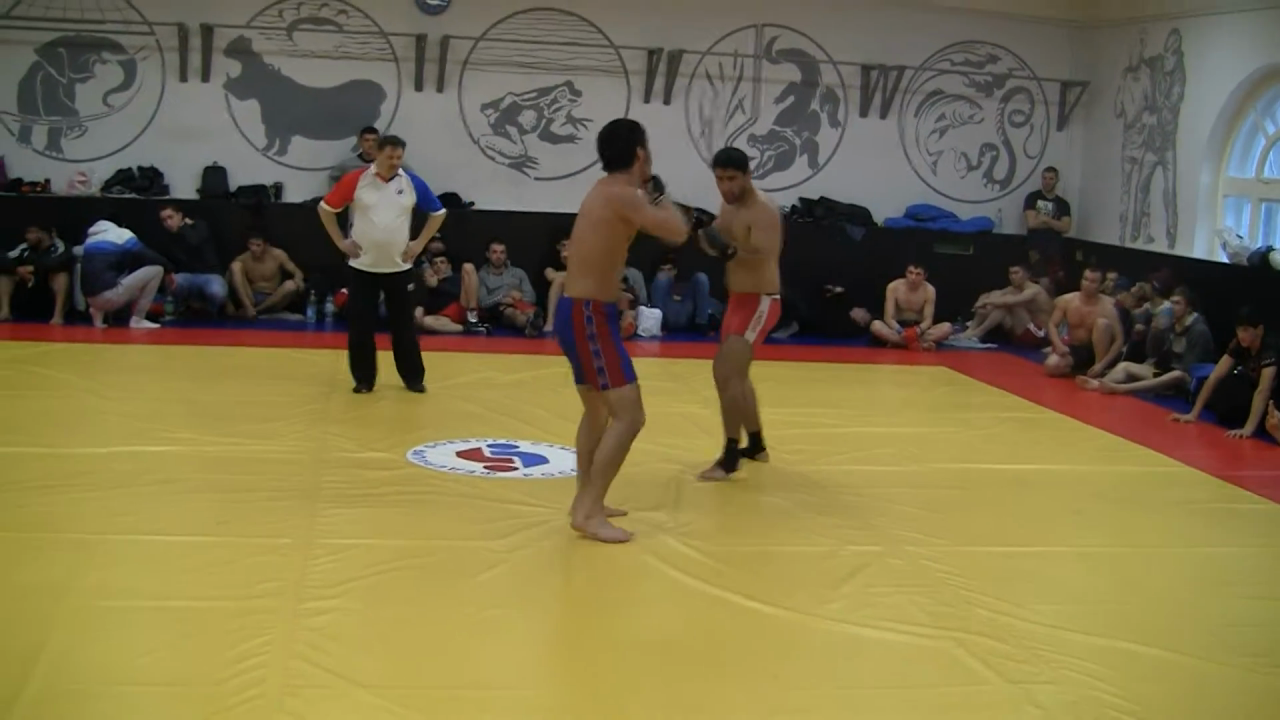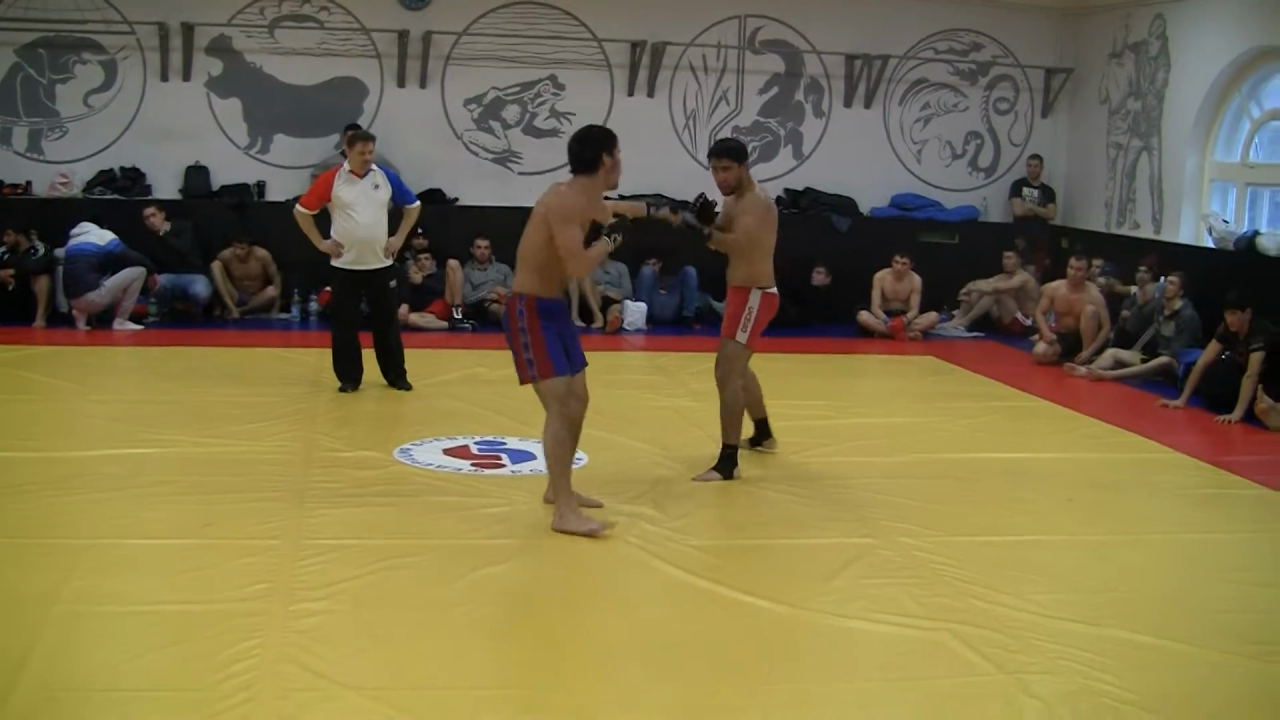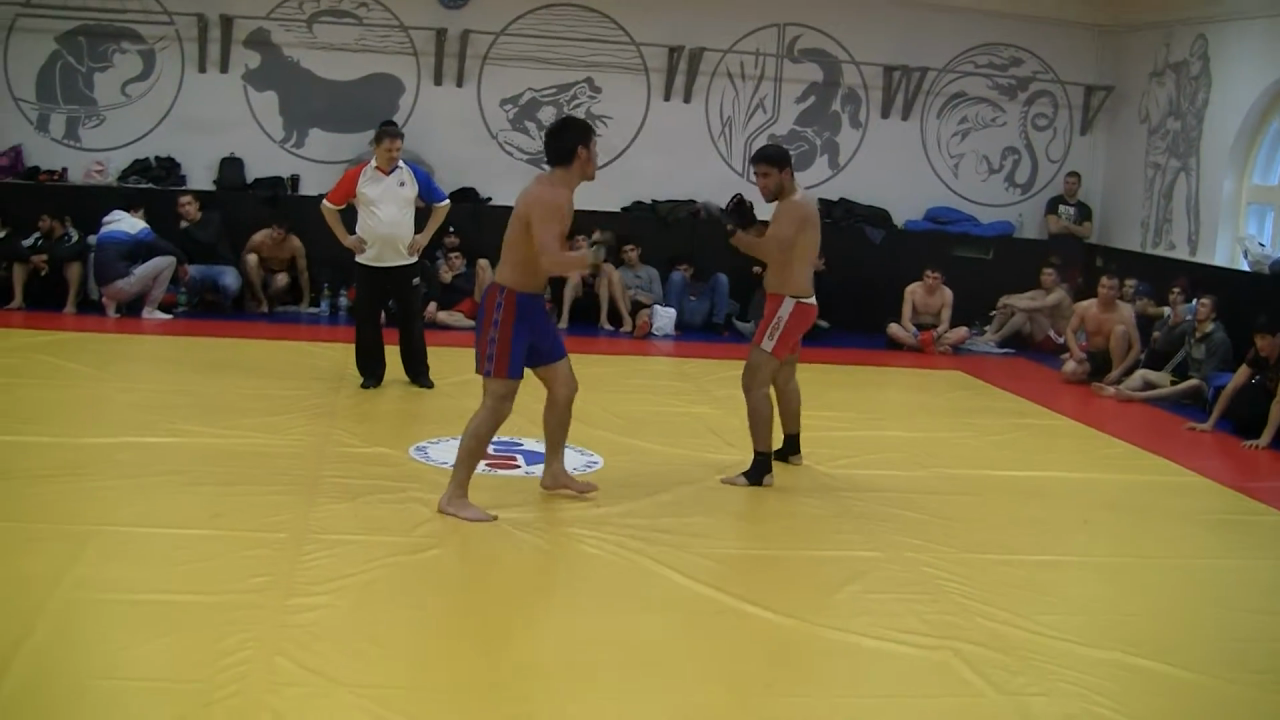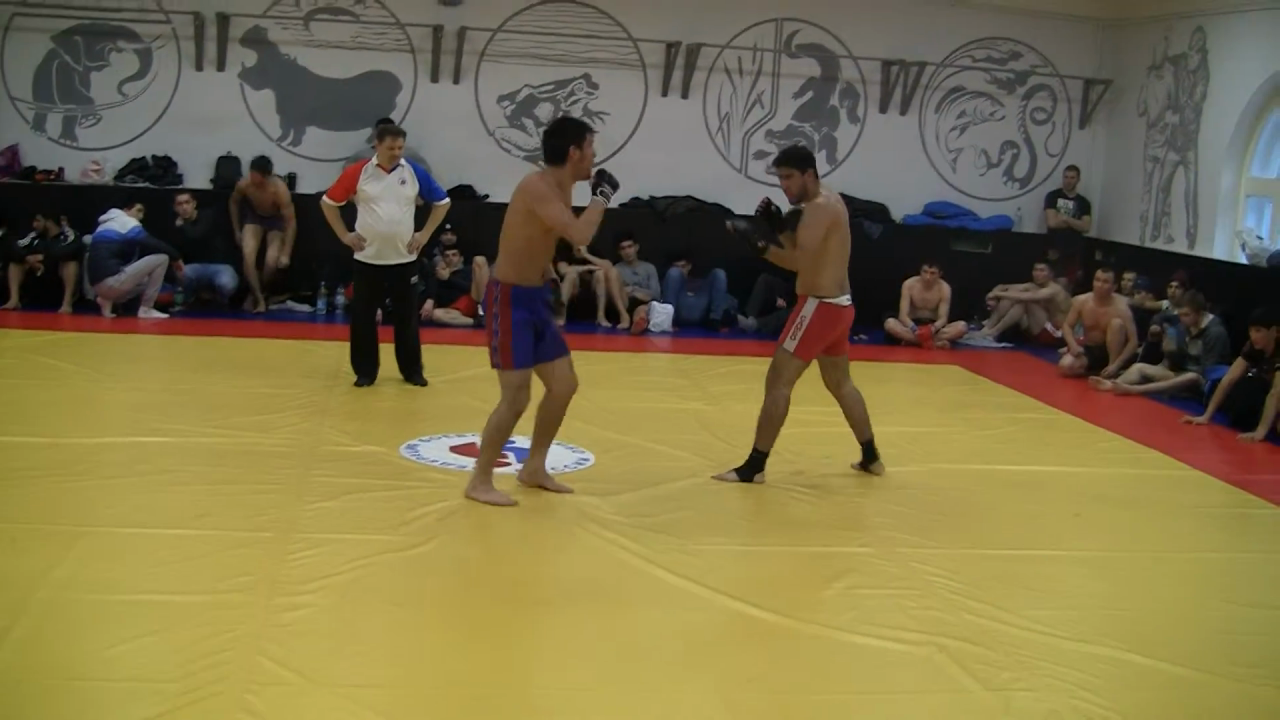
dt=0.5s
person 1, frame 1
left shoulder: (605, 190)
right shoulder: (620, 195)
right elbow: (675, 231)
right wrist: (660, 194)
left hip: (582, 310)
right hip: (588, 317)
left knee: (600, 410)
right knee: (628, 416)
left ankle: (586, 499)
right ankle: (589, 513)
person 1, frame 2
left shoulder: (585, 196)
right shoulder: (566, 201)
left elbow: (609, 210)
right elbow: (577, 268)
left wrist: (653, 212)
right wrist: (608, 240)
left hip: (553, 307)
right hip: (529, 311)
left knee: (577, 399)
right knee: (560, 405)
left ankle: (558, 488)
right ankle: (566, 513)
person 1, frame 3
left shoulder: (556, 189)
right shoulder: (547, 195)
right elbow: (558, 264)
left wrist: (578, 249)
right wrist: (590, 257)
left hip: (535, 304)
right hip: (508, 304)
left knee: (564, 387)
right knee: (498, 405)
left ankle: (555, 470)
right ankle: (454, 495)
person 1, frame 4
left shoulder: (562, 187)
right shoulder: (536, 187)
right elbow: (580, 235)
right wrist: (602, 196)
left hip: (536, 297)
right hip: (509, 299)
left knee: (565, 384)
right knee: (515, 398)
left ankle: (534, 467)
right ankle: (480, 481)
person 2, frame 1
left shoulder: (763, 211)
right shoulder: (729, 206)
left elbow: (760, 261)
right elbow: (713, 246)
left wrist: (729, 251)
left hip: (759, 302)
right hip: (739, 300)
left knee: (725, 370)
right knee: (735, 374)
left ankle: (730, 455)
right ankle: (755, 445)
person 2, frame 2
left shoulder: (758, 202)
right shoulder: (733, 199)
left elbow: (738, 244)
right elbow: (718, 235)
left wrist: (702, 228)
right wrist: (707, 219)
left hip: (755, 296)
right hip: (743, 293)
left knee: (727, 373)
right knee: (738, 368)
left ankle: (728, 462)
right ankle: (763, 434)
person 2, frame 3
left shoulder: (794, 206)
right shoulder: (796, 203)
left elbow: (768, 252)
right elbow: (772, 242)
left wrist: (730, 229)
right wrist: (748, 222)
left hip: (789, 304)
right hip: (795, 303)
left knee: (754, 381)
right knee: (784, 378)
left ankle: (761, 468)
right ankle: (791, 447)
person 2, frame 4
left shoulder: (818, 209)
right shoulder: (830, 202)
left elbow: (799, 262)
left wrist: (758, 243)
right wrist: (779, 228)
left hip: (820, 306)
right hip: (838, 304)
left knee: (777, 383)
right knee: (840, 383)
left ankle: (754, 466)
right ankle: (871, 456)
person 3, frame 1
left shoulder: (412, 183)
right shoulder: (356, 180)
left elbow: (438, 212)
right elbow: (326, 208)
left wrist: (420, 243)
right wrist: (340, 241)
left hip: (400, 268)
right hip: (363, 267)
left knee: (404, 324)
right knee: (360, 325)
left ankle: (413, 377)
right ankle: (363, 379)
person 3, frame 2
left shoulder: (386, 177)
right shoulder: (331, 180)
left elbow: (413, 205)
right elbow: (301, 210)
left wrist: (400, 237)
right wrist: (320, 242)
left hip: (381, 264)
right hip: (345, 265)
left knee: (386, 322)
right knee: (344, 324)
left ankle: (396, 376)
right ankle: (349, 378)
person 3, frame 3
left shoulder: (414, 174)
right shoulder: (357, 175)
left elbow: (442, 203)
right elbow: (329, 206)
left wrist: (425, 236)
right wrist: (345, 238)
left hip: (405, 261)
right hip: (369, 261)
left knee: (411, 319)
right knee: (367, 320)
left ankle: (419, 373)
right ankle: (371, 374)
person 3, frame 4
left shoulder: (414, 173)
right shoulder: (358, 172)
left elbow: (442, 202)
right elbow: (329, 201)
left wrist: (425, 234)
right wrist: (344, 235)
left hip: (404, 259)
right hip: (367, 259)
left knee: (407, 317)
right knee: (363, 317)
left ankle: (412, 371)
right ankle: (365, 371)
